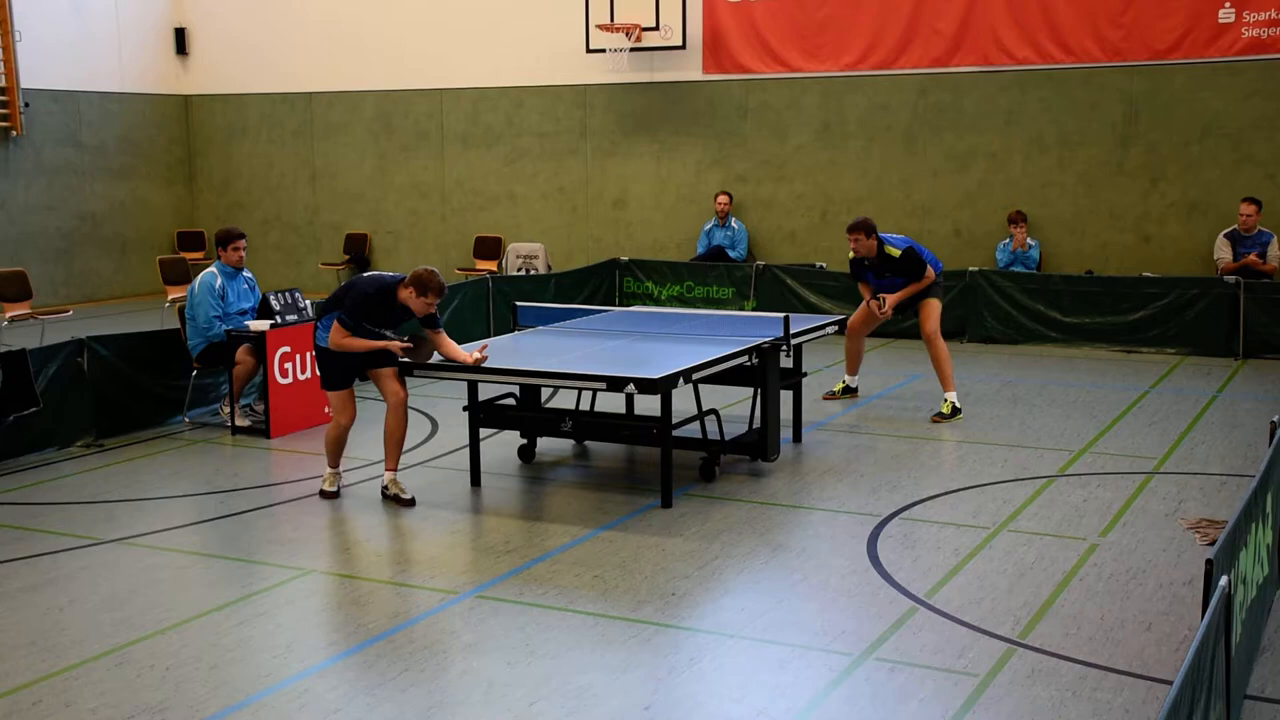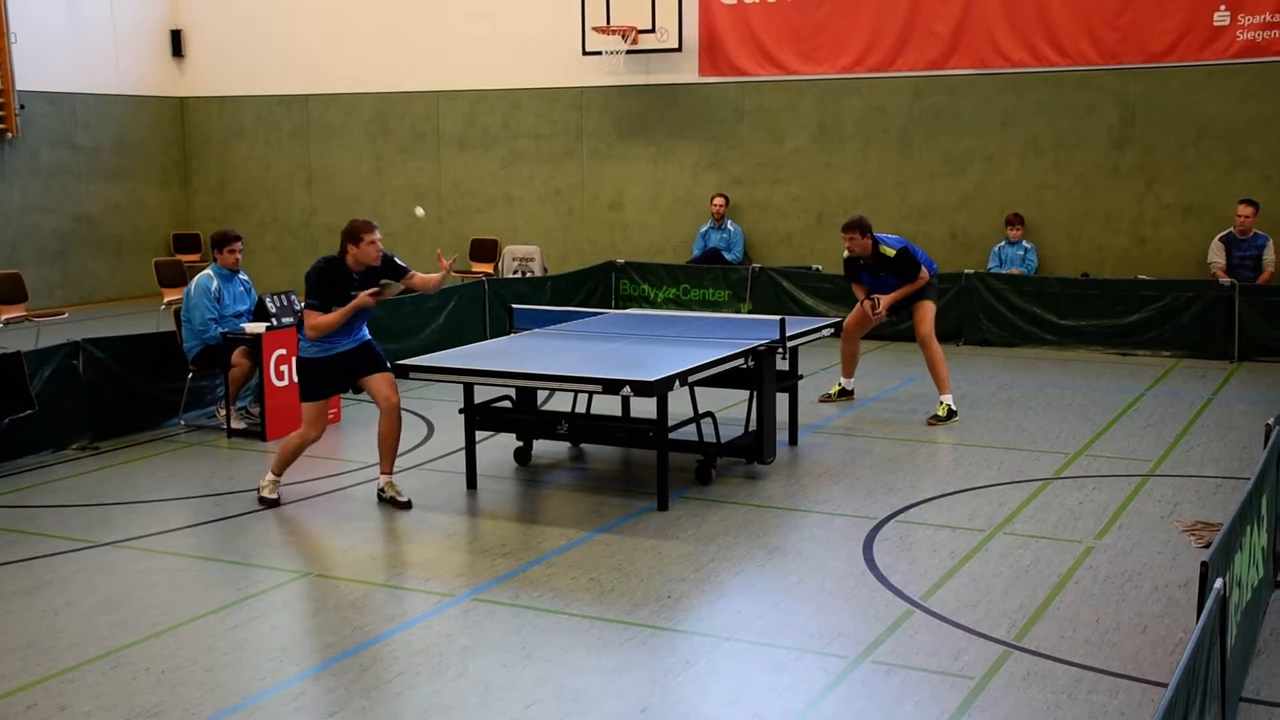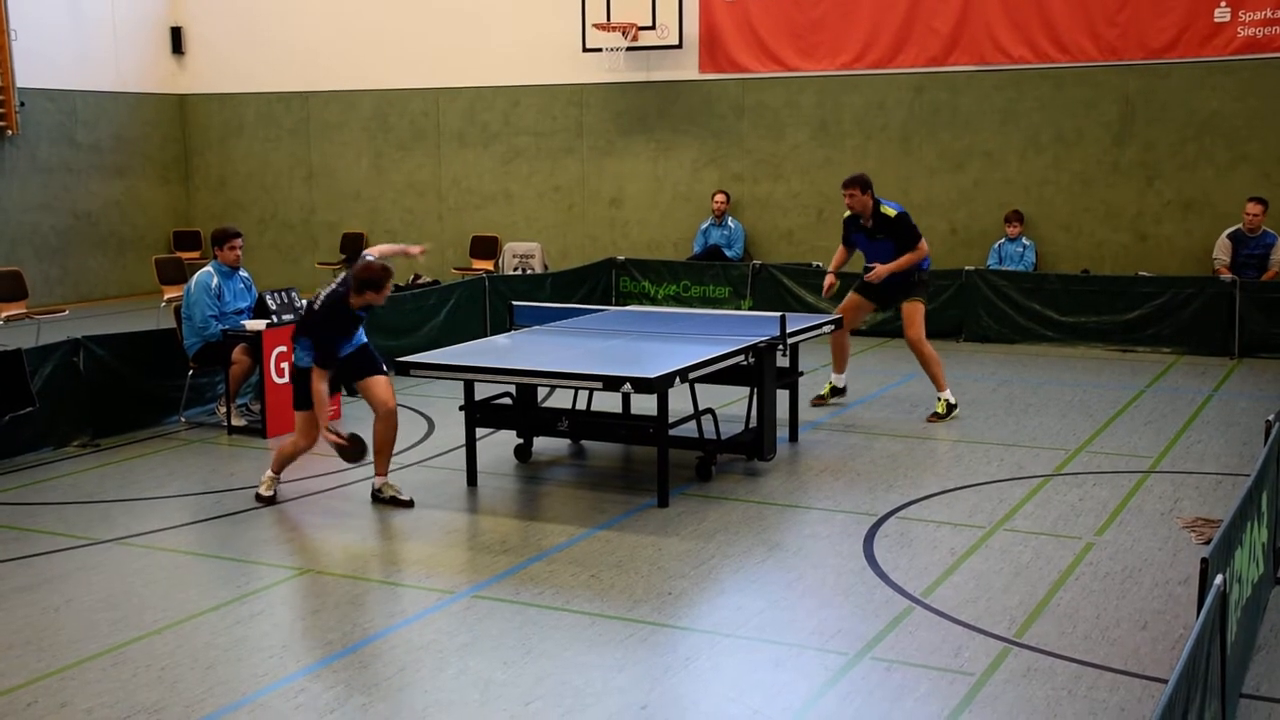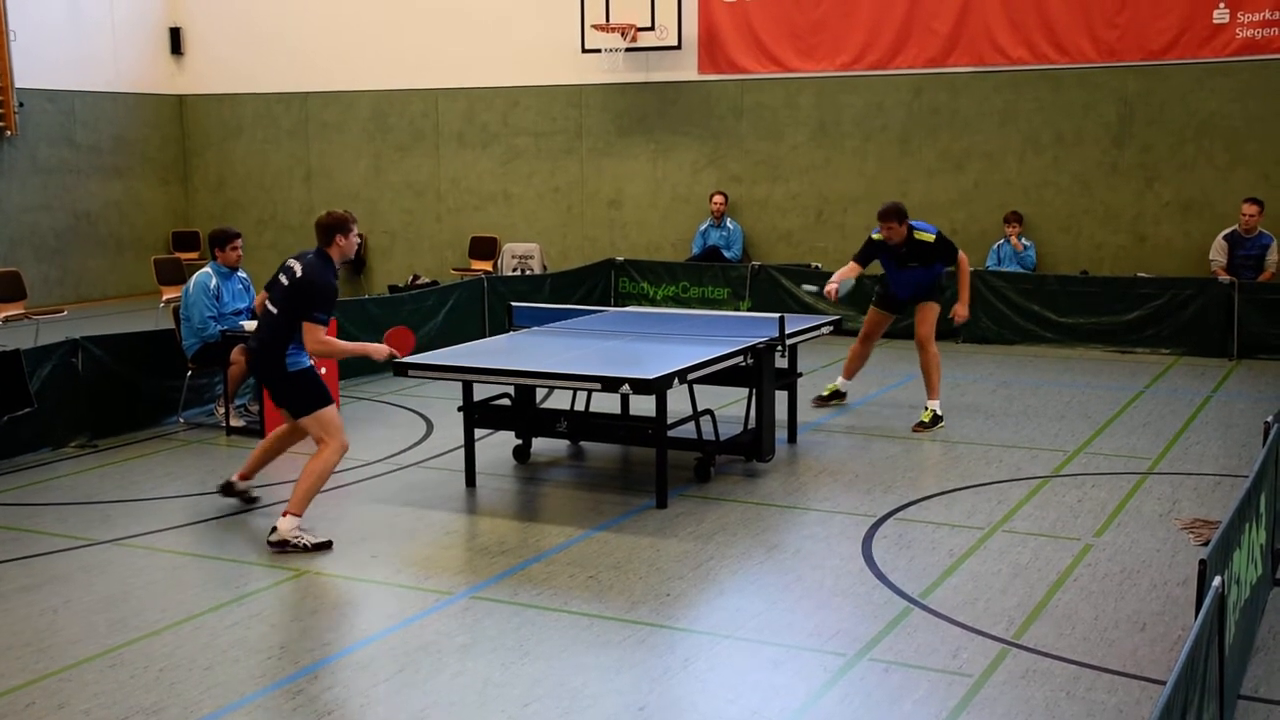
dt=0.7s
person 1, frame 1
left shoulder: (422, 298)
right shoulder: (369, 293)
left elbow: (440, 340)
right elbow: (337, 340)
left wrist: (466, 357)
right wrist: (386, 346)
left hip: (375, 337)
right hip: (334, 339)
left knee: (398, 397)
right knee: (344, 418)
left ankle: (390, 480)
right ankle: (332, 472)
person 1, frame 2
left shoulder: (381, 261)
right shoulder: (322, 272)
left elbow: (421, 282)
right elbow: (313, 331)
left wrist: (443, 274)
right wrist: (354, 305)
left hip: (357, 342)
right hip: (318, 353)
left knee: (391, 402)
right knee: (312, 432)
left ankle: (386, 483)
right ankle: (272, 478)
person 1, frame 3
left shoulder: (363, 275)
right shoulder: (328, 318)
left elbow: (373, 252)
right elbow: (320, 377)
left wrist: (404, 249)
right wrist: (324, 424)
left hip: (352, 346)
right hip: (313, 357)
left knee: (387, 406)
right knee: (306, 438)
left ankle: (382, 484)
right ankle: (271, 475)
person 1, frame 4
left shoulder: (299, 261)
right shoulder: (322, 282)
left elbow: (261, 303)
right elbow: (316, 344)
right wrist: (369, 349)
left hip: (263, 353)
right hip: (284, 363)
left knee: (298, 426)
right knee: (334, 444)
left ankle: (240, 481)
right ankle: (287, 529)
person 2, frame 1
left shoulder: (901, 251)
right shoulder: (856, 258)
left elbow: (929, 276)
right elbow: (863, 282)
left wrist: (897, 298)
right wrist: (870, 300)
left hip: (925, 283)
right hip: (887, 290)
left knee: (930, 333)
right knee: (853, 328)
left ankle: (952, 401)
right ankle: (850, 384)
person 2, frame 2
left shoulder: (895, 251)
right shoulder: (850, 258)
left elbow: (923, 277)
right elbow: (857, 283)
left wrist: (891, 299)
right wrist: (864, 300)
left hip: (920, 285)
right hip: (882, 291)
left knee: (925, 335)
right knee: (849, 329)
left ankle: (947, 404)
right ankle: (846, 387)
person 2, frame 3
left shoulder: (895, 217)
right shoulder: (851, 220)
left elbow: (922, 249)
right elbow: (846, 248)
left wrist: (890, 267)
right wrist: (832, 271)
left hip: (909, 279)
right hip: (874, 279)
left knee: (915, 338)
left ankle: (946, 399)
right ankle: (837, 384)
person 2, frame 4
left shoulder: (930, 238)
right shoulder: (877, 240)
left elbow: (961, 261)
right elbow: (854, 266)
left wrist: (962, 302)
right wrist: (834, 282)
left hip: (927, 290)
right hip: (892, 289)
left knee: (924, 339)
right knee: (866, 337)
left ankle: (934, 409)
right ankle: (839, 388)
person 3, frame 1
left shoulder: (246, 276)
right shoulder: (208, 281)
left elbow: (259, 312)
right elbow: (211, 329)
right hip: (209, 344)
right knee: (249, 356)
left ankle: (262, 401)
right ankle: (230, 405)
person 3, frame 2
left shoulder: (242, 279)
right shoulder: (204, 284)
left elbow: (255, 314)
right elbow: (206, 331)
right hip: (205, 347)
right knee: (245, 358)
left ankle: (258, 404)
right ankle: (226, 407)
person 3, frame 3
left shoulder: (243, 275)
right shoulder: (204, 281)
left elbow: (255, 311)
right elbow: (207, 328)
left hip: (239, 337)
right hip: (205, 344)
right knee: (245, 355)
left ankle: (259, 400)
right ankle: (226, 405)
person 3, frame 4
left shoulder: (241, 276)
right shoulder: (202, 282)
left elbow: (254, 311)
right elbow: (205, 329)
right wrist: (240, 332)
right hip: (204, 345)
right knee: (244, 356)
left ankle: (258, 401)
right ankle: (224, 405)
